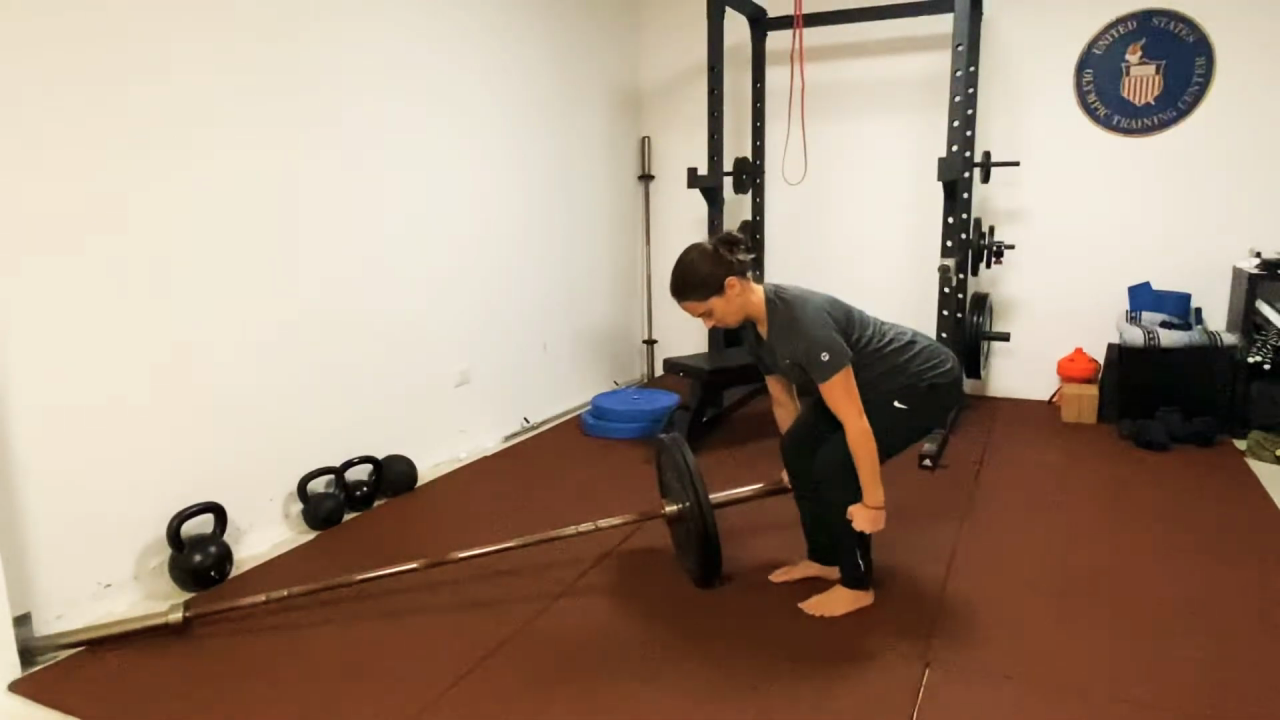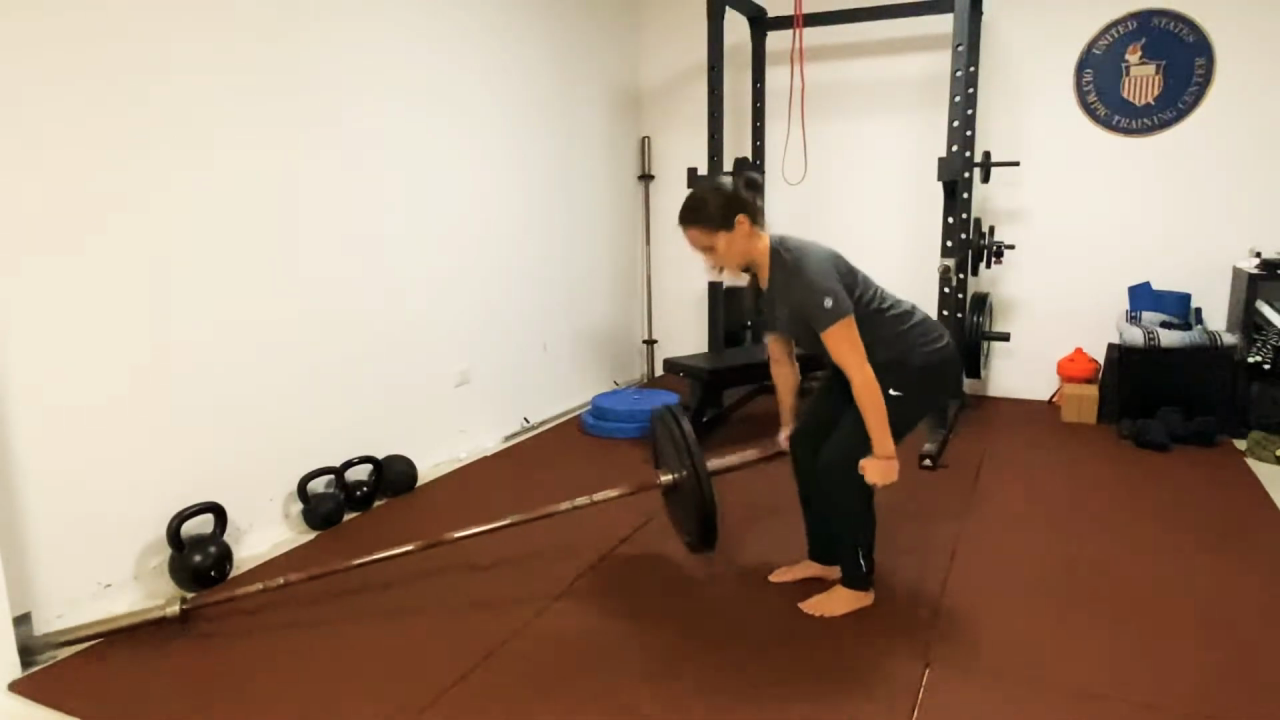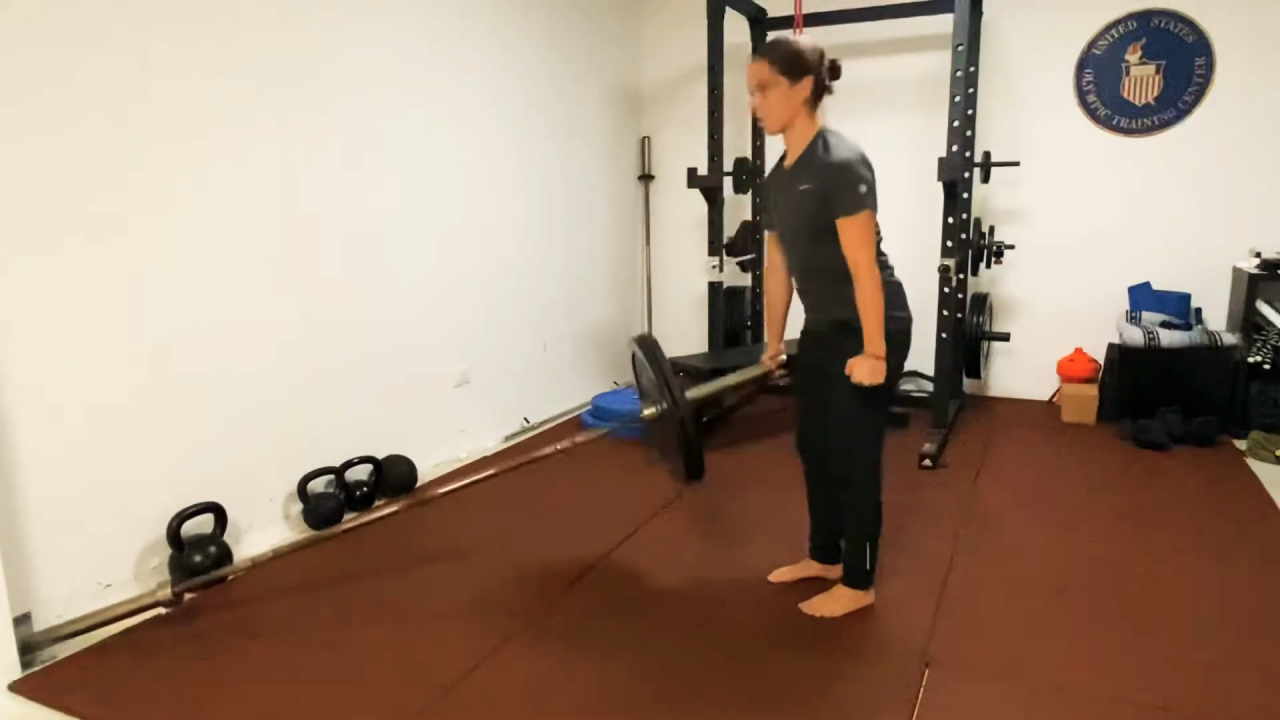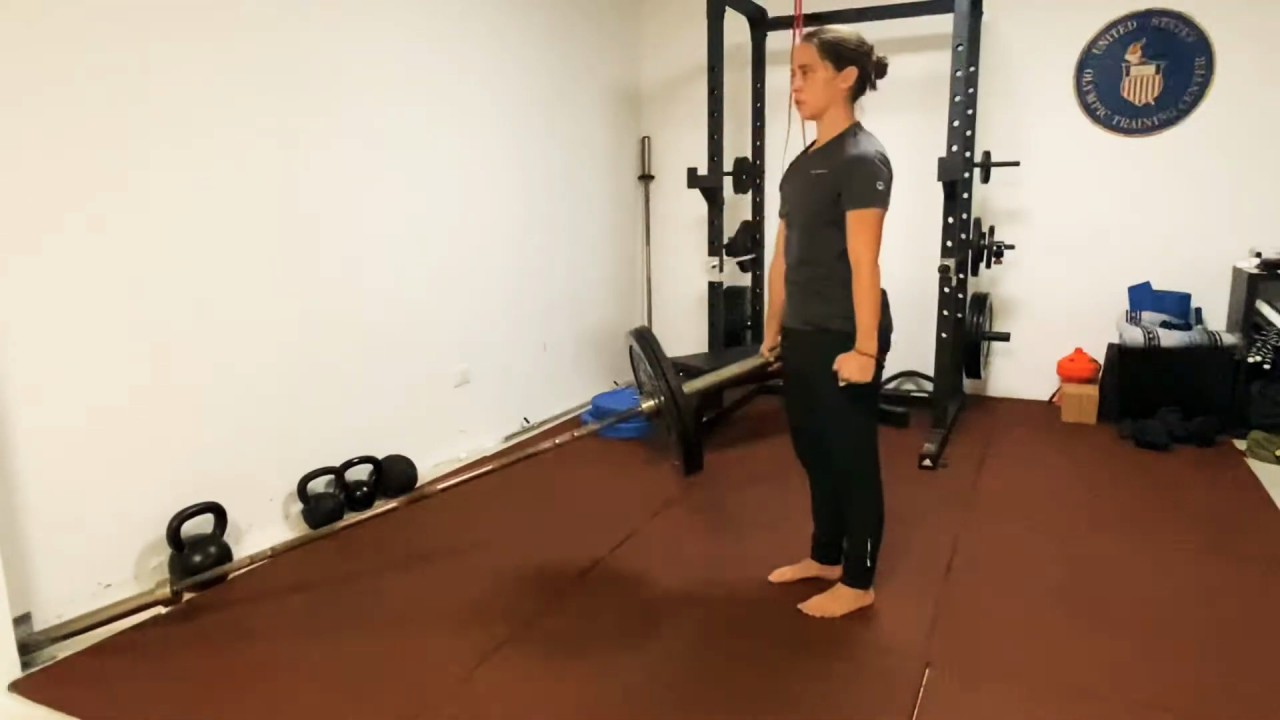
dt=0.4s
person 1, frame 1
left shoulder: (803, 322)
right shoulder: (757, 327)
left elbow: (855, 421)
right elbow: (783, 399)
left wrist: (873, 501)
right wrist: (793, 455)
left hip: (927, 382)
right hip: (877, 380)
left knee: (834, 466)
right knee: (798, 449)
left ankle: (857, 586)
right ankle: (823, 558)
person 1, frame 2
left shoulder: (805, 273)
right shoulder: (762, 281)
left elbow: (858, 371)
right elbow: (782, 360)
left wrist: (884, 453)
right wrist: (788, 425)
left hip: (918, 361)
right hip: (873, 363)
left knee: (842, 462)
right knee: (808, 448)
left ankle: (857, 586)
right ankle: (824, 559)
person 1, frame 3
left shoulder: (841, 164)
right shoulder: (777, 176)
left elbow: (865, 266)
right elbow: (777, 266)
left wrist: (875, 352)
right wrist: (773, 343)
left hip: (867, 329)
right hip: (822, 329)
left knee: (854, 456)
right knee: (814, 448)
left ankle: (858, 583)
right ankle: (823, 556)
person 1, frame 4
left shoulder: (863, 159)
right shoulder: (804, 161)
left elbow: (864, 263)
left wrist: (865, 348)
right wrist: (772, 331)
left hip: (842, 338)
right hip: (801, 335)
left knee: (851, 458)
right knee: (814, 453)
left ankle: (858, 583)
right ankle: (825, 556)
